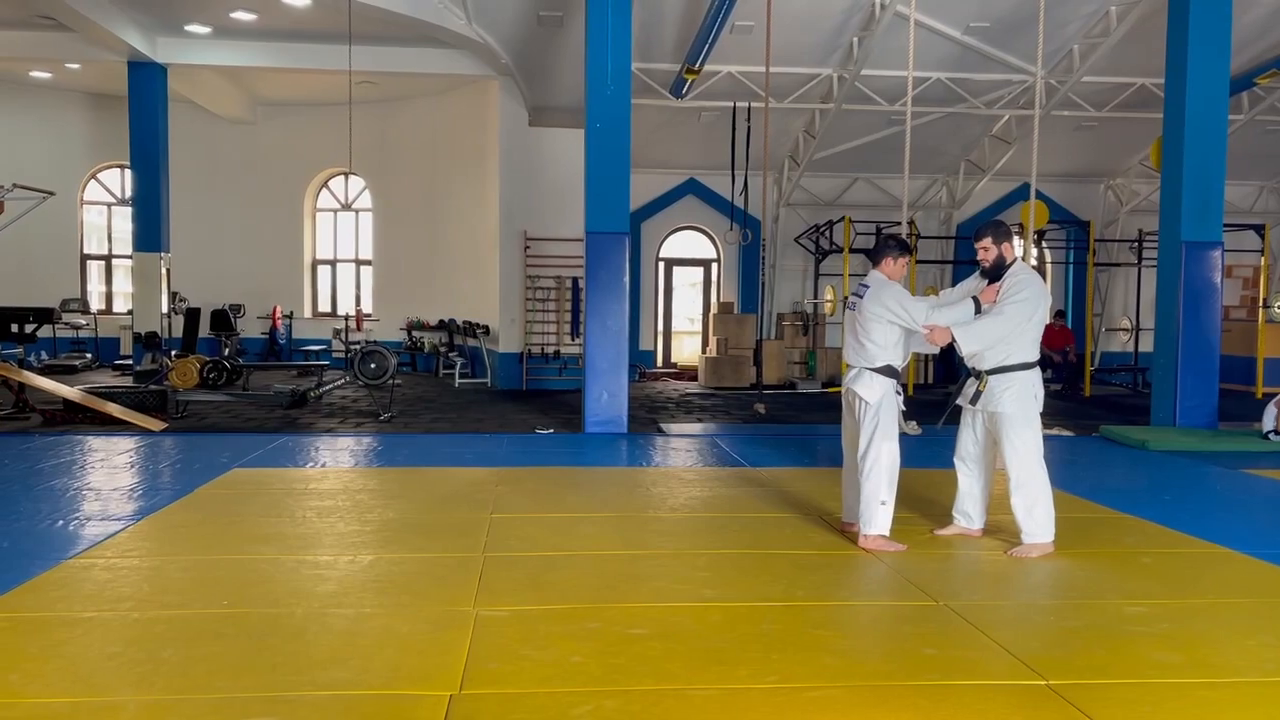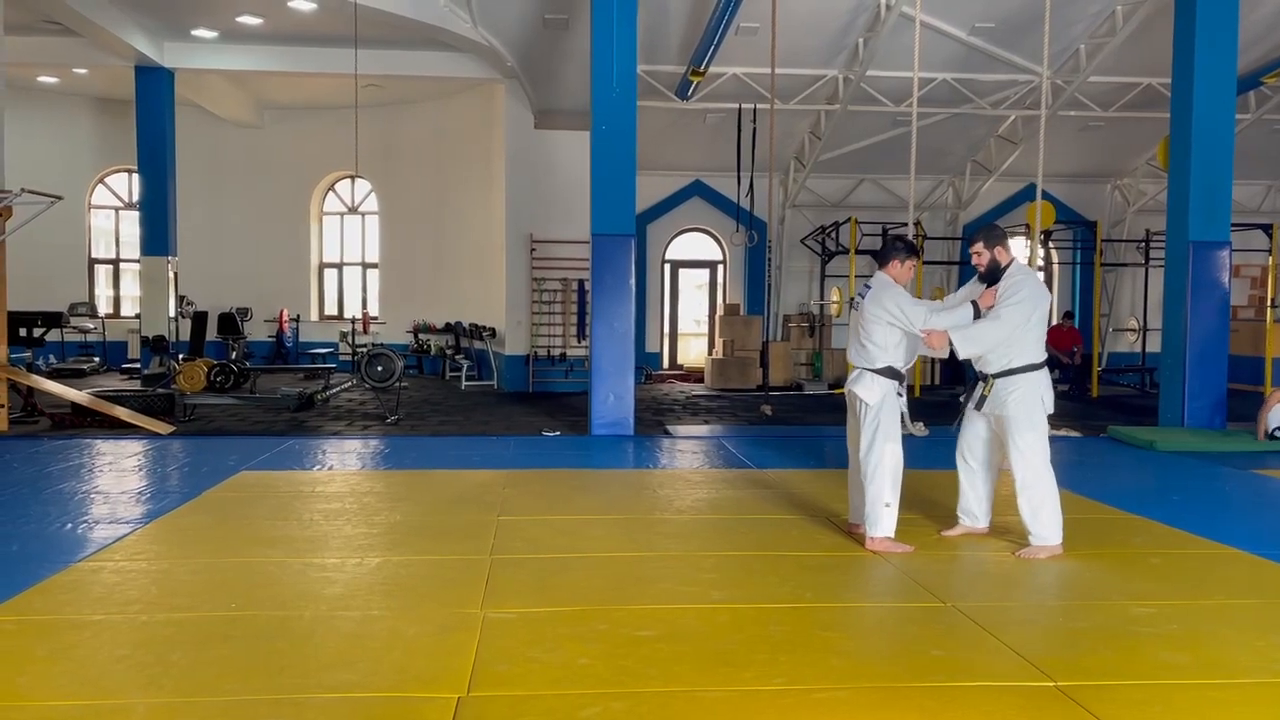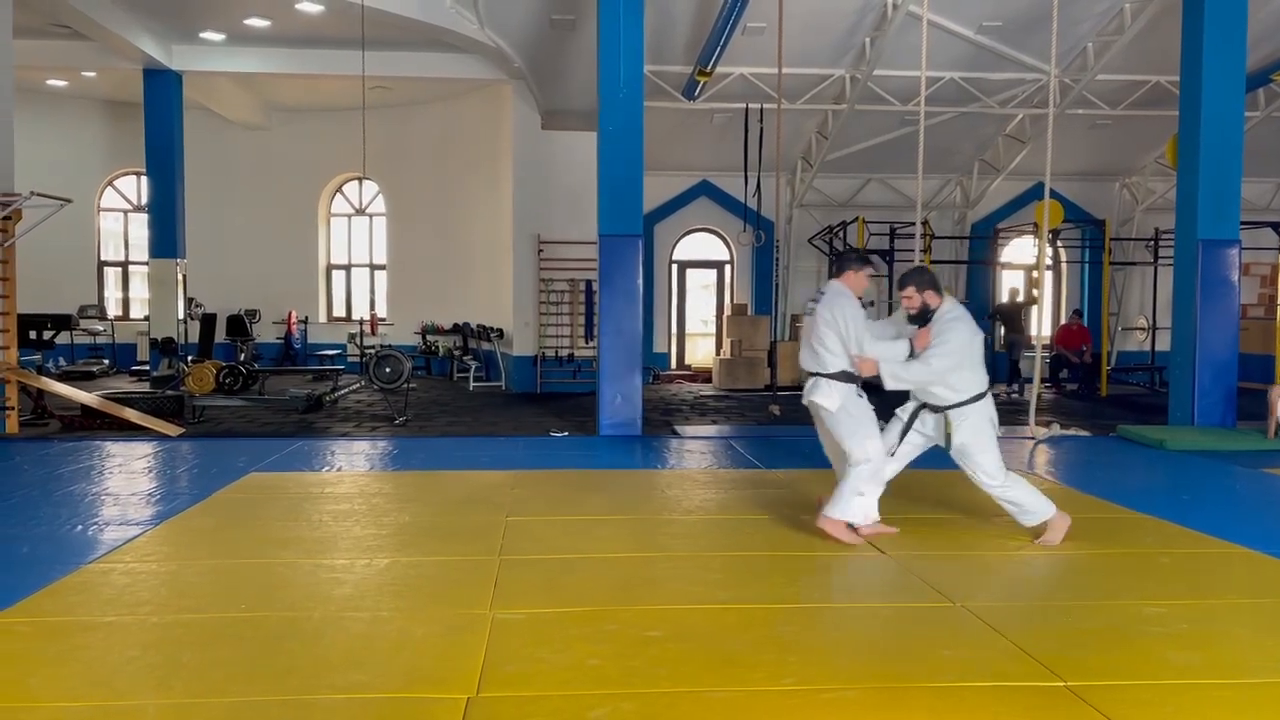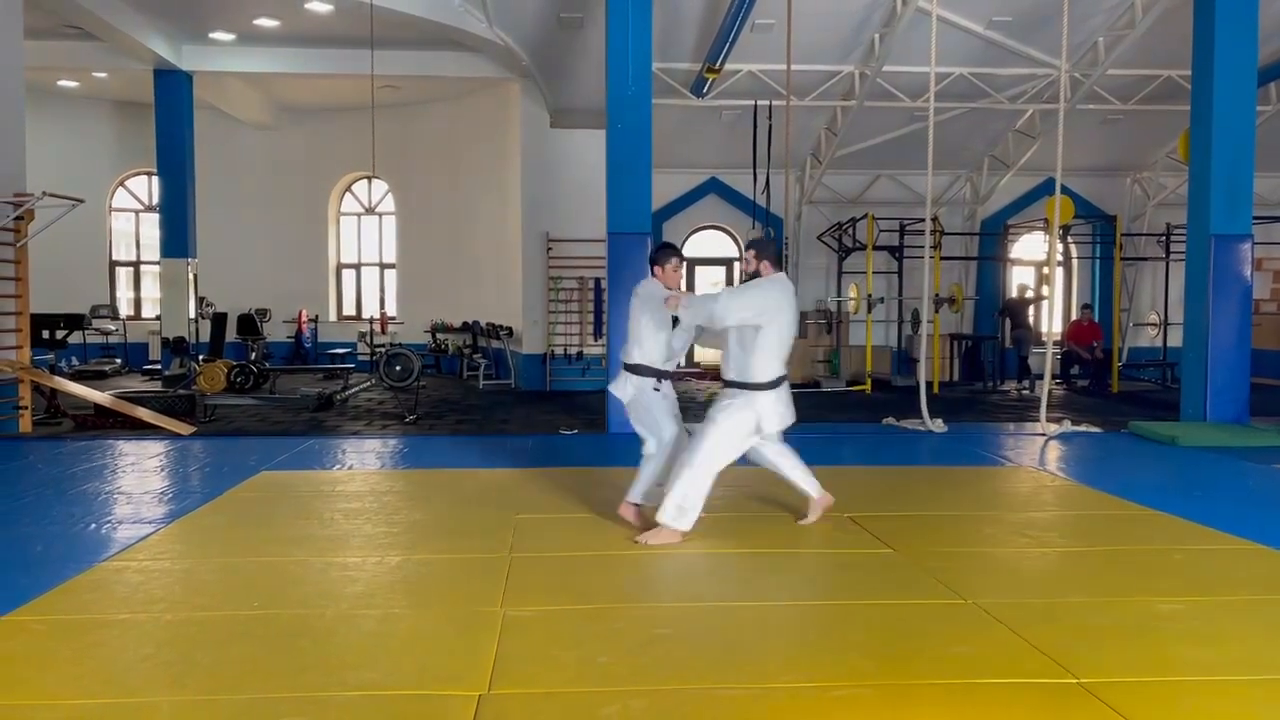
dt=0.7s
person 1, frame 1
left shoulder: (1028, 284)
right shoulder: (982, 279)
left elbow: (998, 326)
right elbow: (947, 301)
left wrist: (952, 334)
left hip: (1013, 387)
right hip: (981, 384)
left knee: (1022, 462)
right knee: (969, 456)
left ankle: (1040, 538)
right ankle: (969, 521)
person 1, frame 2
left shoulder: (1025, 285)
right shoulder: (985, 282)
left elbow: (996, 328)
left wrist: (949, 338)
left hip: (1021, 387)
right hip: (989, 386)
left knee: (1029, 464)
right knee: (971, 452)
left ankle: (1049, 540)
right ankle: (974, 518)
person 1, frame 3
left shoulder: (958, 328)
right shoulder: (921, 315)
left elbow: (927, 369)
left wrist: (879, 367)
left hip: (966, 414)
right hip: (927, 410)
left knee: (993, 478)
right knee: (886, 454)
left ankle: (1055, 518)
person 1, frame 4
left shoulder: (770, 294)
right shoulder: (771, 289)
left elbow: (719, 311)
right elbow: (731, 310)
left wrist: (684, 305)
left hip: (753, 399)
right hip: (755, 394)
left knee: (699, 455)
right knee: (766, 448)
left ankle: (672, 526)
right ankle: (817, 495)
person 2, frame 1
left shoulder: (863, 290)
right shoulder: (887, 292)
left elbow: (906, 326)
right elbow: (929, 317)
right wrist: (978, 300)
left hip: (859, 379)
right hip: (876, 384)
left knee: (858, 454)
right knee: (881, 456)
left ankle: (853, 518)
right ankle: (871, 532)
person 2, frame 2
left shoulder: (871, 290)
right shoulder: (890, 294)
left elbow: (922, 310)
right elbow: (929, 321)
right wrist: (977, 305)
left hip: (864, 381)
right hip: (879, 386)
left knee: (864, 455)
right knee: (884, 458)
left ankle: (860, 519)
right ankle: (878, 534)
person 2, frame 3
left shoulder: (825, 299)
right shoulder: (844, 302)
left elbow: (863, 334)
right elbow: (865, 348)
right wrist: (911, 344)
left hip: (822, 387)
right hip: (837, 390)
left knee: (847, 455)
right knee: (870, 455)
left ankle: (865, 518)
right ankle: (834, 516)
person 2, frame 4
left shoulder: (664, 295)
right shoulder: (648, 292)
left hip: (659, 384)
right hip: (642, 384)
left knee: (677, 442)
right knee: (667, 442)
right ankle: (632, 503)
